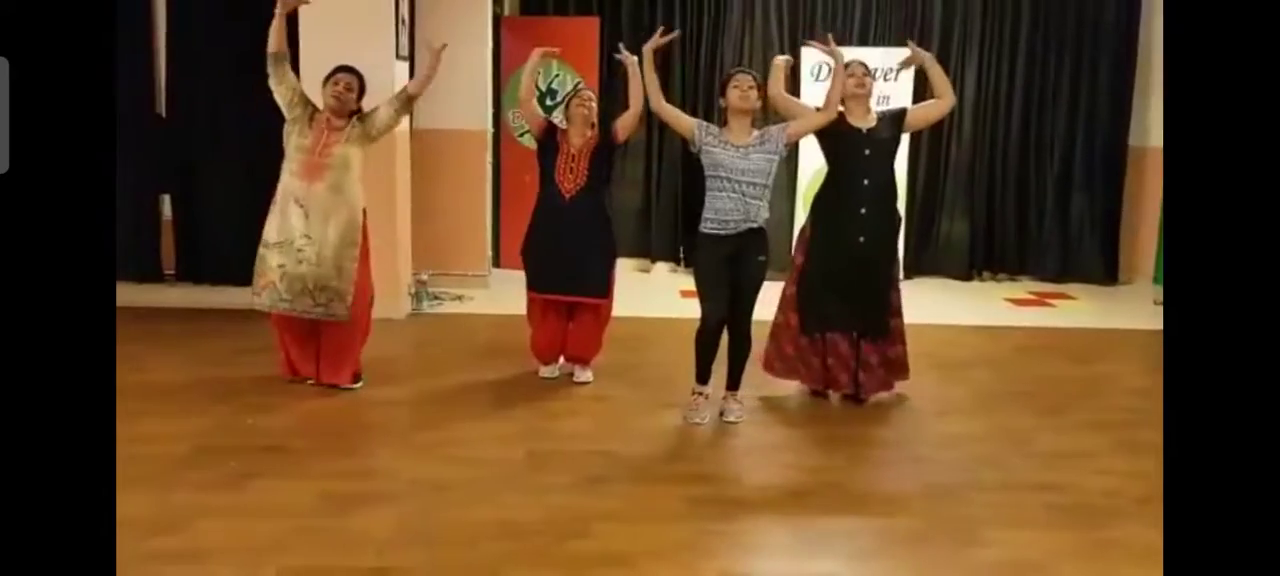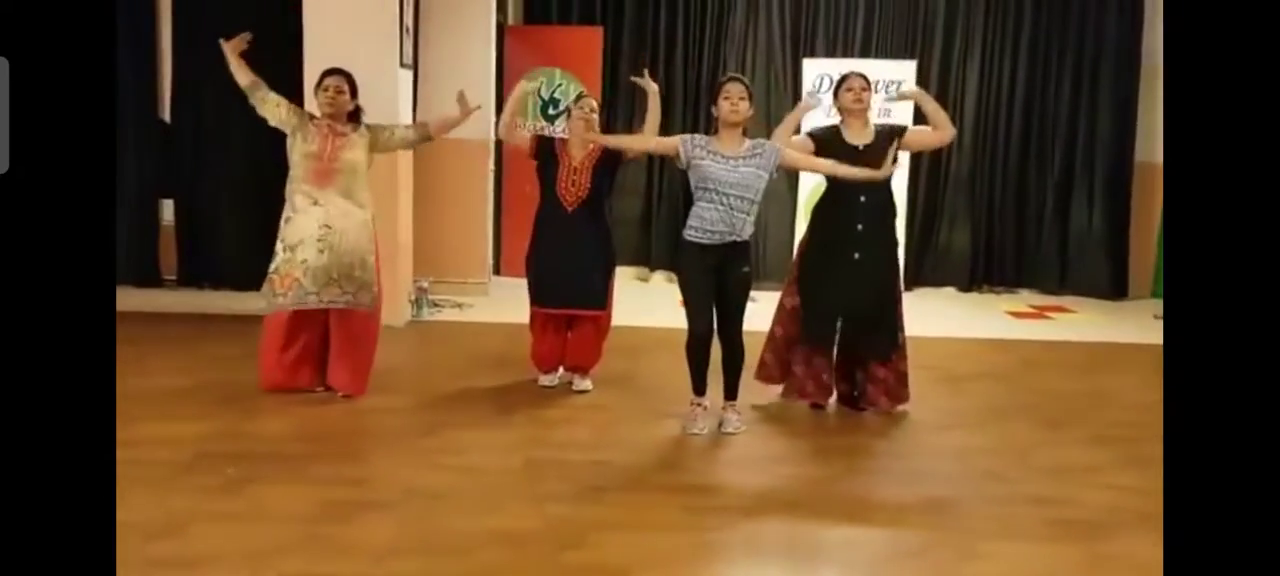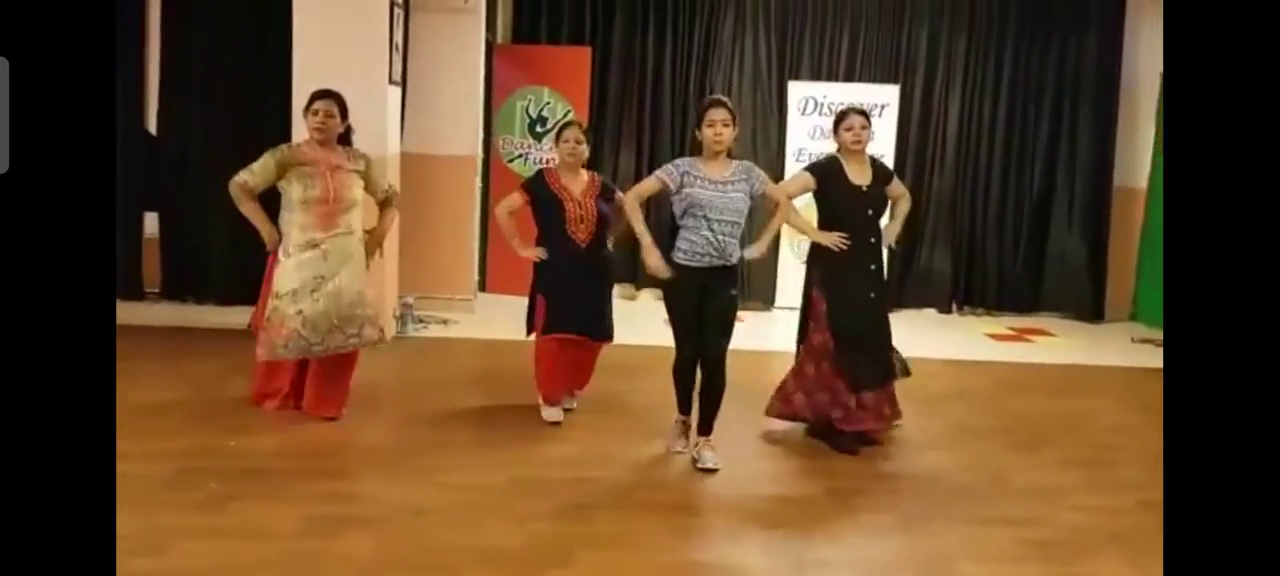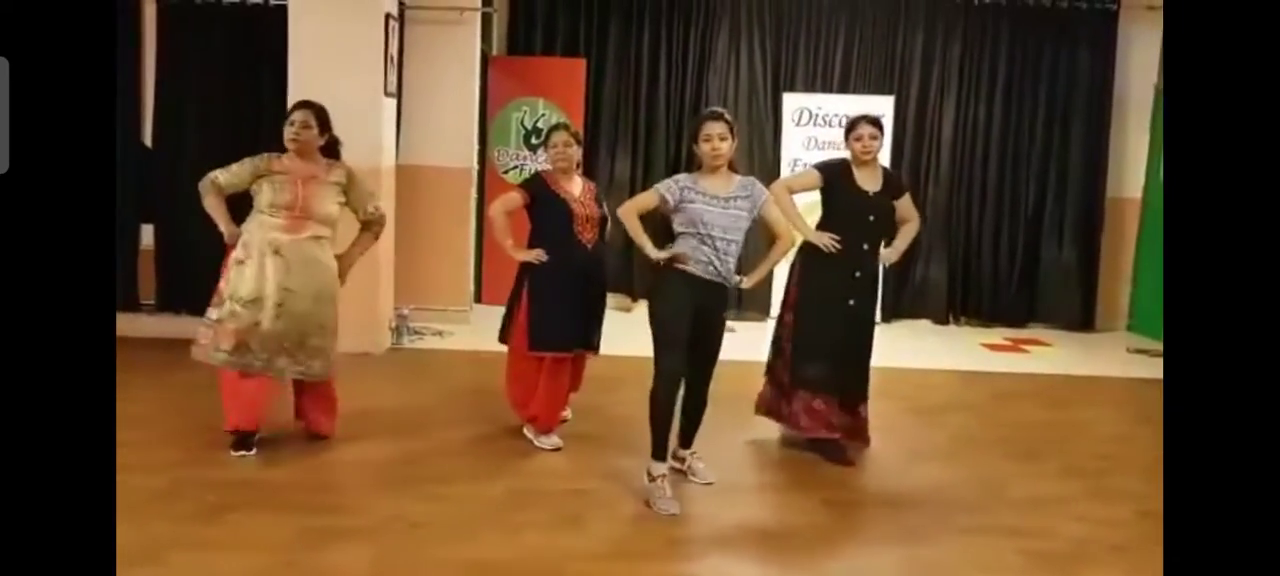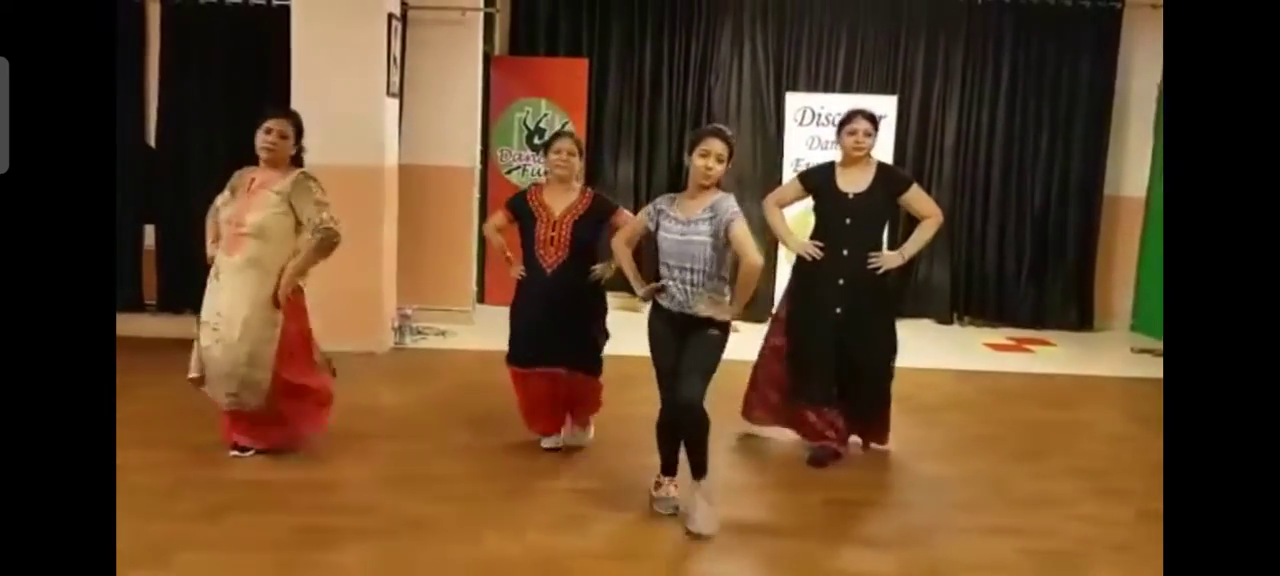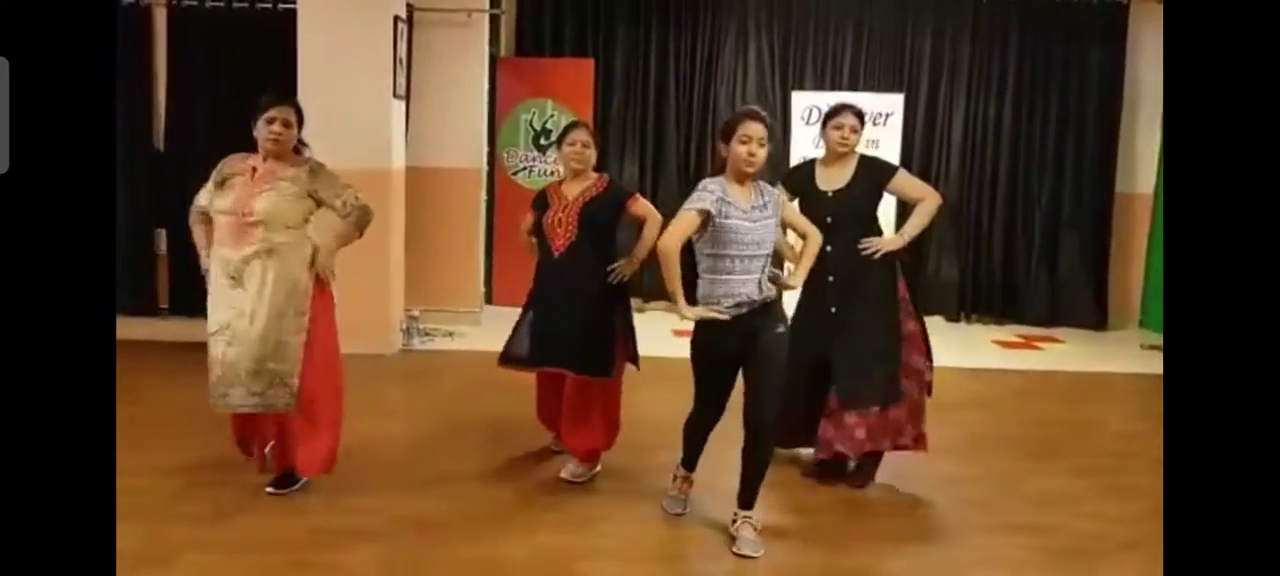
dt=0.7s
person 1, frame 1
left shoulder: (774, 138)
right shoulder: (705, 135)
left elbow: (827, 114)
right elbow: (658, 105)
left wrist: (837, 65)
right wrist: (648, 57)
left hip: (752, 242)
right hip: (712, 240)
left knee: (740, 321)
right knee: (713, 318)
left ankle: (733, 394)
right ankle: (700, 391)
person 1, frame 2
left shoulder: (765, 152)
right shoulder: (694, 146)
left elbow: (820, 164)
right elbow: (643, 143)
left wrist: (874, 173)
right wrist: (593, 139)
left hip: (736, 252)
right hip: (696, 249)
left knee: (730, 331)
right knee: (699, 329)
left ankle: (731, 405)
right ankle: (698, 402)
person 1, frame 3
left shoulder: (747, 173)
right shoulder: (682, 169)
left elbow: (784, 203)
right elbow: (633, 198)
left wrist: (763, 242)
right wrist: (648, 245)
left hip: (724, 276)
right hip: (682, 272)
left knee: (713, 357)
right knee: (687, 353)
left ankle: (703, 439)
right ankle: (683, 421)
person 1, frame 4
left shoulder: (750, 189)
right shoulder: (681, 185)
left elbow: (785, 236)
right elbow: (627, 210)
left wrist: (752, 278)
right wrist: (652, 251)
left hip: (716, 293)
right hip: (676, 284)
left knee: (700, 378)
right knee: (669, 372)
left ankle: (684, 452)
right ankle: (657, 471)
person 1, frame 5
left shoulder: (724, 206)
right shoulder: (663, 206)
left elbow: (753, 261)
right elbow: (621, 240)
left wrist: (732, 309)
right wrist: (638, 285)
left hip: (707, 322)
right hip: (665, 317)
left knee: (691, 399)
right knee: (671, 405)
left ankle: (700, 488)
right ankle: (666, 480)
person 1, frame 6
left shoulder: (769, 196)
right shoulder: (711, 192)
left elbow: (812, 234)
right elbow: (668, 243)
left wrist: (796, 278)
right wrist: (682, 305)
left hip: (767, 320)
right hip: (718, 323)
left knee: (762, 421)
right knee: (707, 410)
left ankle: (745, 516)
right ankle: (684, 475)
person 2, frame 1
left shoulder: (362, 129)
right shoulder: (298, 115)
left elbow: (404, 100)
right elbow: (277, 67)
left wrist: (432, 62)
left hip: (339, 226)
right hip: (291, 222)
left knee: (342, 299)
right knee: (290, 296)
left ankle: (342, 370)
right ankle: (305, 367)
person 2, frame 2
left shoulder: (367, 135)
right shoulder: (297, 124)
left elbow: (417, 134)
right elbow: (258, 94)
left wrist: (459, 117)
right wrist: (231, 55)
left hip: (350, 229)
right hip: (302, 229)
left knee: (349, 305)
right knee: (299, 304)
left ankle: (345, 378)
right ankle: (302, 375)
person 2, frame 3
left shoulder: (359, 162)
right shoulder: (285, 157)
left elbow: (389, 198)
right elbow: (240, 185)
left wrist: (380, 232)
right wrist: (266, 229)
left hip: (344, 262)
right hip: (295, 258)
left knee: (339, 332)
right knee: (291, 330)
left ankle: (326, 401)
right ankle: (285, 395)
person 2, frame 4
left shoulder: (341, 175)
right shoulder: (263, 165)
left elbow: (375, 219)
right elbow: (210, 184)
left wrist: (349, 257)
right wrist: (226, 227)
left hip: (311, 274)
right hip: (255, 268)
left knee: (309, 350)
right knee: (243, 345)
left ankle: (319, 421)
right ankle: (245, 425)
person 2, frame 5
left shoulder: (299, 184)
right shoulder: (241, 178)
left elbow: (328, 234)
right elbow: (215, 211)
left wrist: (291, 274)
right wrist: (211, 246)
left hip: (267, 292)
right hip: (225, 287)
left knee: (272, 365)
right knee: (227, 360)
left ankle: (310, 406)
right ankle: (250, 433)
person 2, frame 6
left shoulder: (309, 173)
right shoulder: (229, 167)
left elbow: (359, 212)
right elbow: (199, 211)
left wrist: (326, 249)
right wrist: (206, 255)
left hip: (287, 287)
right hip: (232, 288)
left knee: (288, 371)
right knee: (239, 366)
left ankle: (294, 460)
right ankle: (257, 443)
person 3, frame 1
left shoulder: (893, 122)
right shoulder: (826, 123)
left elbow: (946, 101)
right elbow: (777, 98)
left wrist: (926, 61)
right wrist: (780, 66)
left hip: (878, 230)
right hip: (831, 227)
left knee: (872, 306)
right knee: (826, 304)
left ankle: (863, 381)
right ankle: (821, 376)
person 3, frame 2
left shoulder: (891, 135)
right shoulder: (824, 138)
left elbow: (945, 134)
right elbow: (777, 149)
left wrist: (920, 97)
right wrist: (800, 110)
left hip: (876, 241)
right hip: (830, 238)
left knee: (870, 316)
right knee: (820, 312)
left ankle: (855, 388)
right ankle: (815, 387)
person 3, frame 3
left shoulder: (879, 170)
right shoulder: (824, 170)
left elbow: (903, 197)
right elbow: (777, 195)
left wrist: (893, 230)
right wrist: (814, 233)
left hip: (870, 271)
right hip: (833, 270)
left knee: (868, 344)
right knee: (839, 345)
left ankle: (859, 419)
right ankle: (833, 423)
person 3, frame 4
left shoulder: (891, 182)
right shoulder: (832, 172)
left elbow: (911, 220)
right elbow: (779, 188)
left wrist: (895, 251)
right wrist: (807, 232)
left hip: (863, 278)
right hip: (821, 271)
left knee: (852, 352)
right knee: (818, 347)
left ankle: (843, 425)
right ankle: (821, 431)
person 3, frame 5
left shoulder: (890, 179)
right shoulder: (818, 176)
left elbow: (932, 216)
right elbow: (772, 202)
left wrist: (901, 255)
right wrist: (791, 241)
left hip: (867, 285)
right hip: (816, 281)
left knee: (864, 363)
right knee: (814, 360)
left ankle: (859, 426)
right ankle: (826, 437)
person 3, frame 6
left shoulder: (874, 170)
right shoulder: (802, 175)
left elbow: (930, 198)
left wrist: (900, 238)
left hip: (869, 281)
right hip: (821, 284)
left knee: (866, 364)
right knee: (812, 366)
left ankle: (865, 449)
right ankle: (831, 449)
person 4, frame 1
left shoulder: (605, 144)
right shoulder: (550, 139)
left elbow: (636, 109)
right elbow: (527, 100)
left wrist: (634, 64)
right wrist: (535, 60)
left hip: (591, 238)
right hip: (549, 237)
left knee: (589, 303)
right knee: (548, 302)
left ankle: (581, 361)
right ankle: (549, 358)
person 4, frame 2
left shoulder: (608, 155)
right shoulder: (547, 149)
left elbow: (648, 138)
right elbow: (506, 133)
left wrist: (653, 95)
right wrist: (518, 95)
left hip: (592, 245)
right hip: (550, 243)
left knee: (589, 311)
right knee: (548, 309)
left ankle: (580, 368)
right ankle: (548, 366)
person 4, frame 3
left shoulder: (599, 185)
right shoulder: (541, 182)
right elbow: (502, 210)
left wrist: (607, 239)
right wrist: (521, 247)
left hip: (594, 274)
right hip: (555, 273)
left knee: (588, 339)
right knee: (555, 337)
left ankle: (568, 390)
right ankle: (550, 397)
person 4, frame 4
left shoulder: (590, 189)
right shoulder: (539, 184)
left elbow: (603, 223)
right elbow: (497, 210)
left wrist: (592, 251)
right wrist: (515, 250)
left hip: (585, 283)
right hip: (547, 280)
left knee: (573, 349)
right knee: (544, 350)
left ankle: (557, 404)
right ankle: (538, 422)
person 4, frame 5
left shoulder: (594, 202)
right shoulder: (526, 200)
right elbow: (491, 229)
left wrist: (612, 264)
right wrist: (511, 262)
left hip: (580, 302)
right hip: (534, 301)
left knee: (577, 370)
right knee: (532, 370)
left ankle: (581, 419)
right ankle: (548, 426)
person 4, frame 6
left shoulder: (609, 189)
right shoulder: (546, 195)
left elbow: (654, 219)
right elbow: (526, 231)
left wrist: (633, 261)
right wrist: (545, 259)
left hip: (596, 296)
right hip: (551, 296)
left knee: (590, 373)
right knee: (552, 370)
left ankle: (587, 453)
right ankle: (561, 432)
